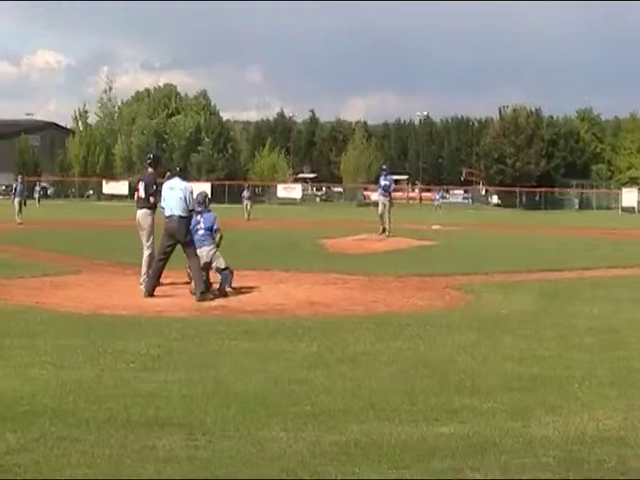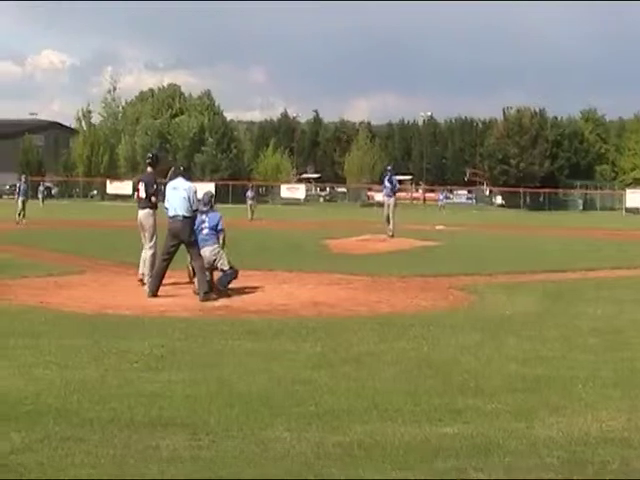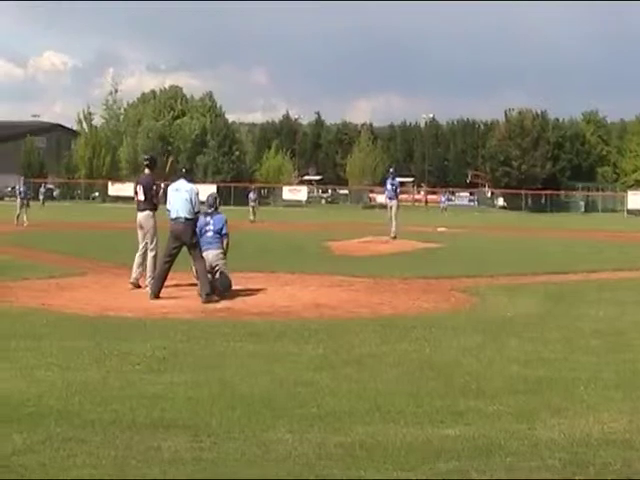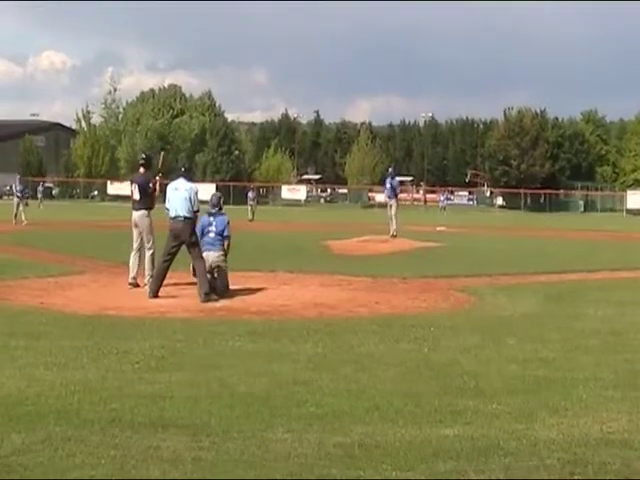
dt=0.2s
person 1, frame 1
left shoulder: (165, 185)
right shoulder: (186, 186)
left elbow: (163, 206)
right elbow: (191, 210)
left wrist: (169, 217)
right wrist: (188, 223)
left hip: (168, 223)
right hip: (181, 223)
left knee: (161, 257)
right knee: (193, 257)
left ankle: (148, 289)
right ankle: (200, 292)
person 1, frame 2
left shoulder: (169, 185)
right shoulder: (190, 186)
left elbow: (166, 206)
right elbow: (194, 210)
left wrist: (172, 216)
right wrist: (192, 224)
left hip: (172, 223)
right hip: (185, 223)
left knee: (165, 257)
right knee: (196, 258)
left ankle: (152, 290)
right ankle: (204, 292)
person 1, frame 3
left shoulder: (171, 187)
right shoulder: (192, 188)
left elbow: (168, 208)
right elbow: (196, 212)
left wrist: (174, 219)
right wrist: (193, 225)
left hip: (174, 225)
right hip: (187, 225)
left knee: (167, 259)
right knee: (198, 260)
left ankle: (154, 292)
right ankle: (206, 294)
person 1, frame 4
left shoulder: (170, 186)
right shoulder: (191, 187)
left elbow: (167, 207)
right elbow: (195, 210)
left wrist: (174, 218)
left hip: (173, 224)
right hip: (187, 224)
left knee: (166, 258)
right knee: (197, 259)
left ankle: (153, 290)
right ankle: (205, 293)
person 2, frame 1
left shoulder: (141, 177)
right shoulder: (152, 178)
left elbow: (135, 197)
right elbow: (152, 200)
right wrist: (158, 196)
left hip: (138, 212)
right hip: (147, 213)
left knee: (147, 246)
right knee: (148, 247)
left ankle: (149, 276)
right ankle: (144, 280)
person 2, frame 2
left shoulder: (141, 177)
right shoulder: (152, 178)
left elbow: (136, 197)
right elbow: (154, 199)
right wrist: (159, 193)
left hip: (140, 212)
right hip: (149, 213)
left knee: (146, 246)
right knee: (151, 247)
left ankle: (142, 275)
right ankle: (148, 279)
person 2, frame 3
left shoulder: (139, 179)
right shoulder: (151, 179)
left elbow: (136, 199)
right elbow: (155, 200)
left hip: (139, 214)
right hip: (148, 214)
left knee: (142, 248)
right knee: (151, 249)
left ankle: (134, 278)
right ankle: (150, 281)
person 2, frame 4
left shoulder: (133, 178)
right shoulder: (147, 177)
left elbow: (133, 196)
right elbow: (154, 195)
right wrist: (157, 183)
left hip: (134, 213)
right hip: (144, 213)
left knee: (136, 247)
right knee: (149, 248)
left ankle: (132, 279)
right ankle: (148, 280)
